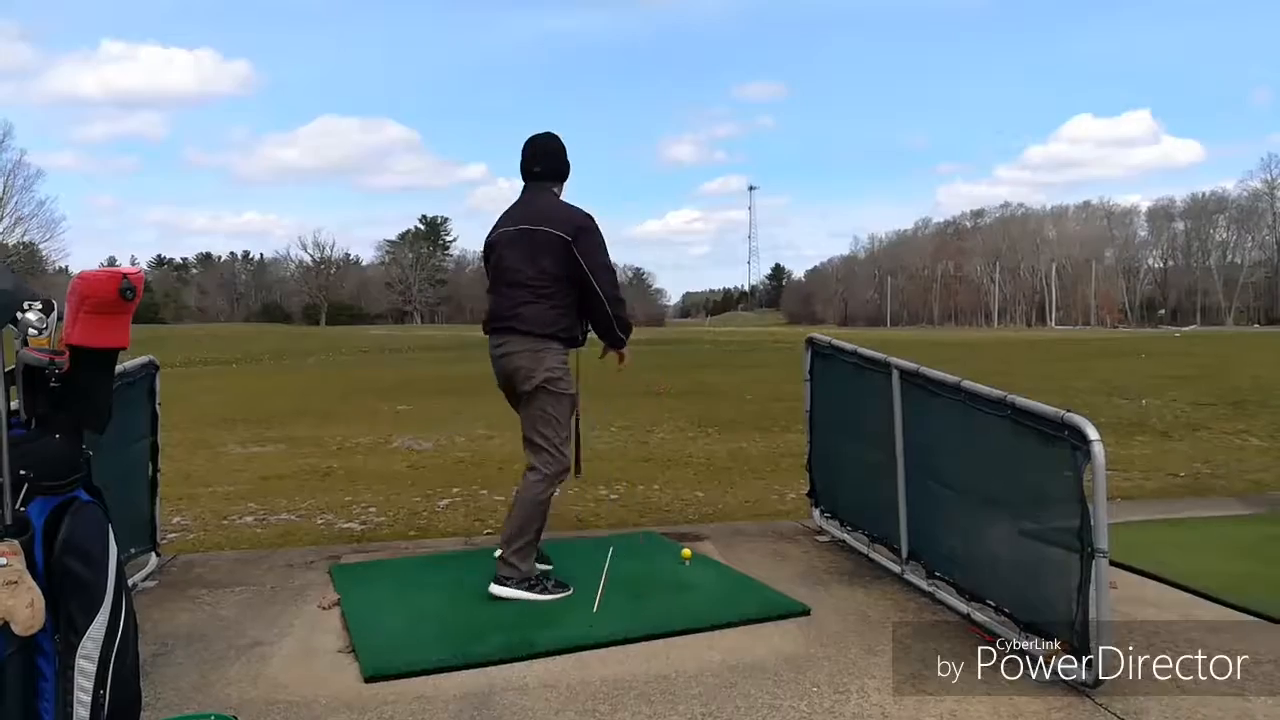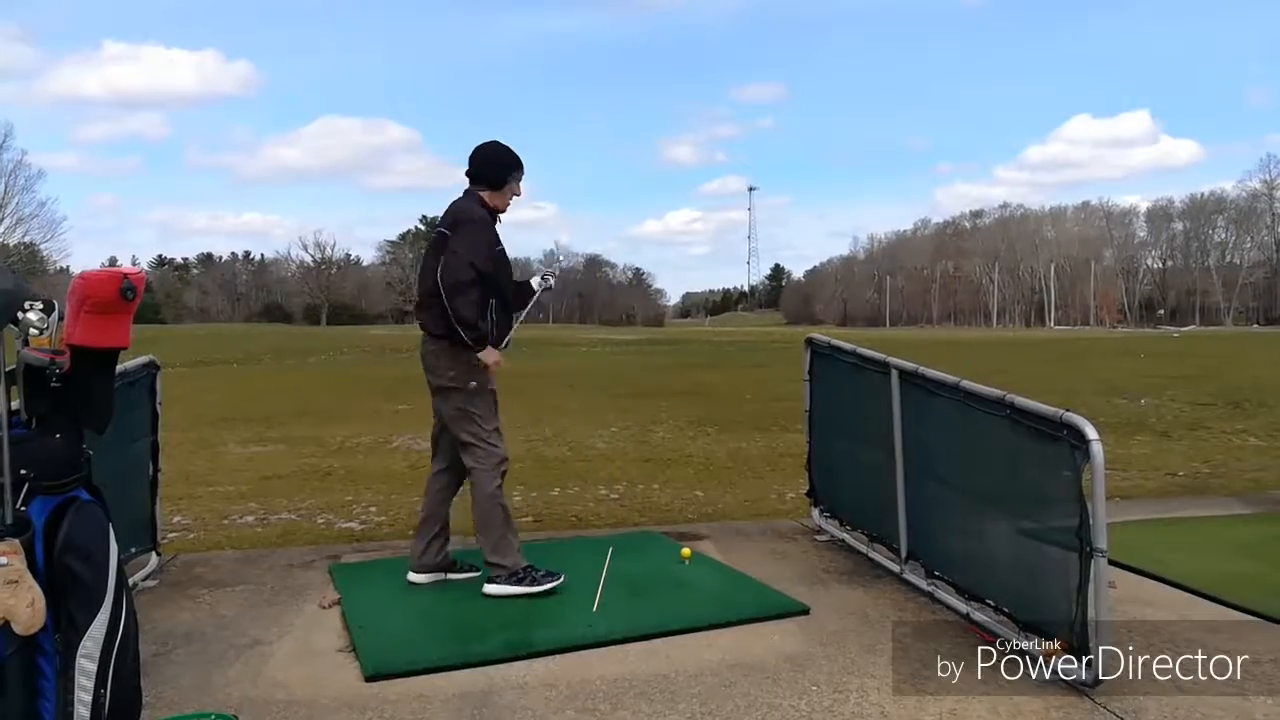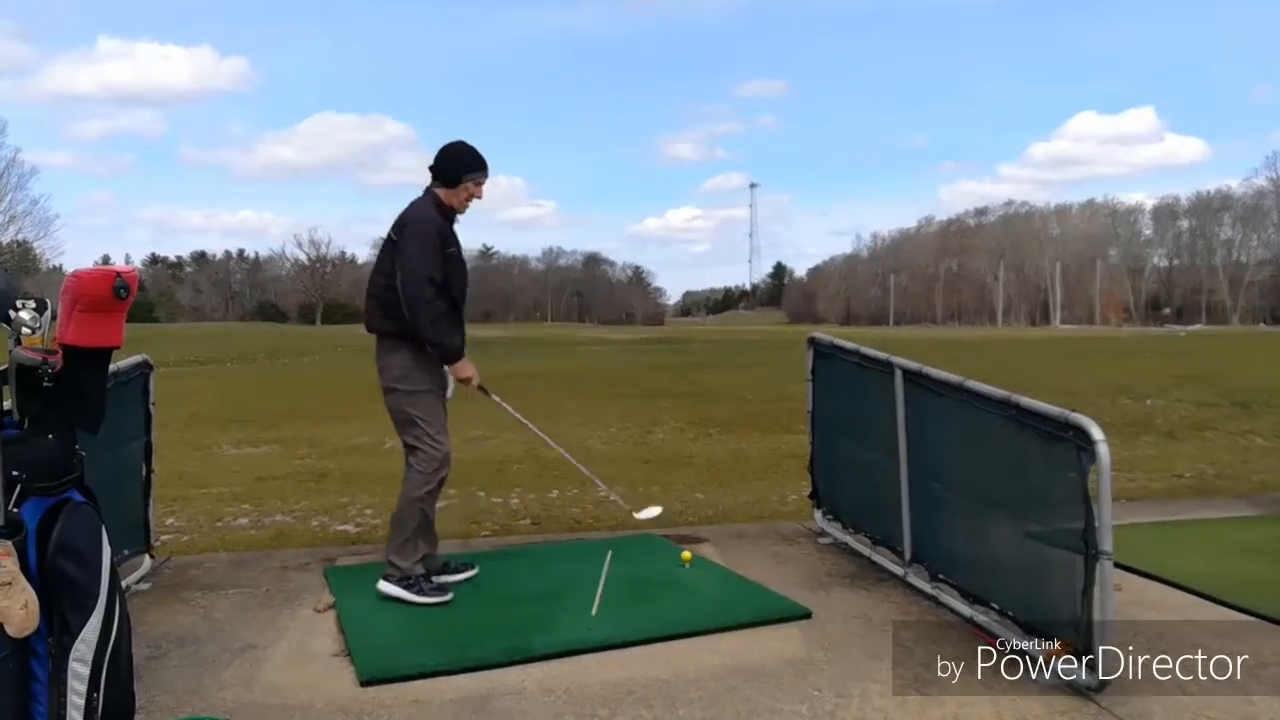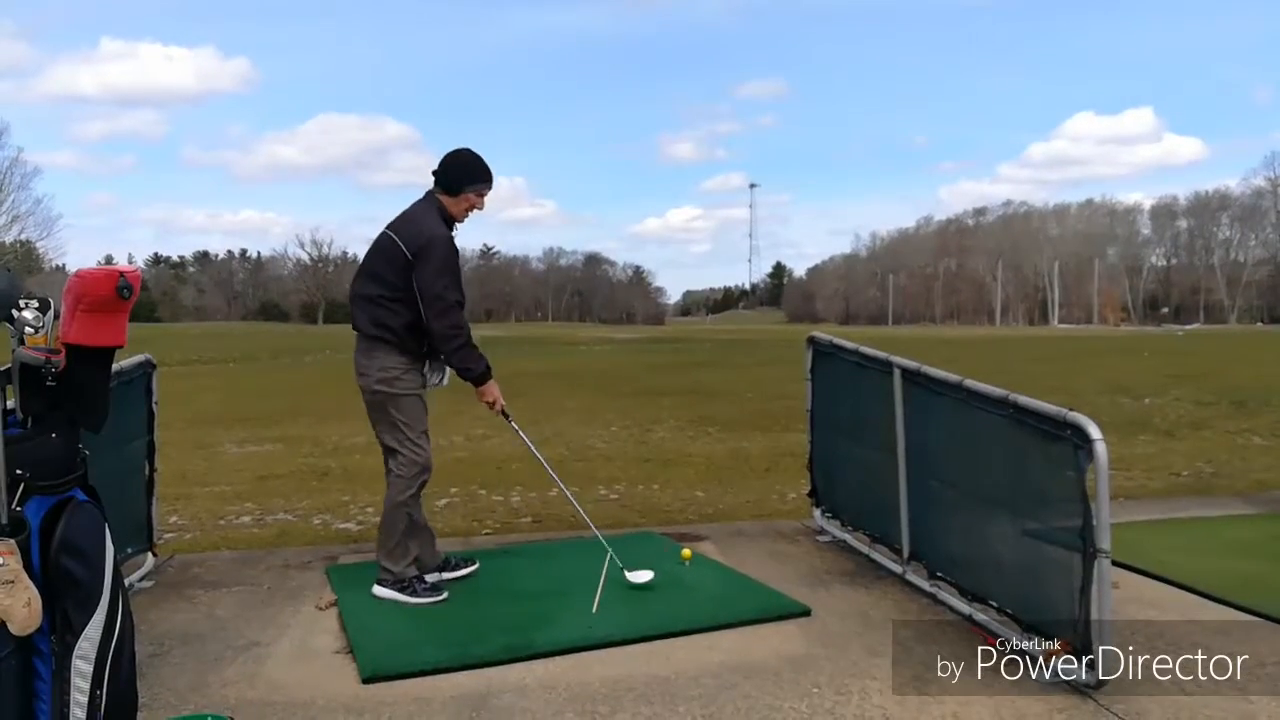
dt=0.5s
person 1, frame 1
left shoulder: (502, 226)
right shoulder: (573, 222)
right elbow: (601, 288)
right wrist: (617, 338)
left hip: (504, 347)
right hip: (541, 351)
left knee: (549, 447)
right knee: (549, 460)
left ankle: (517, 542)
right ankle: (514, 572)
person 1, frame 2
left shoulder: (468, 221)
right shoulder: (471, 220)
right elbow: (453, 284)
left wrist: (529, 287)
right wrist: (480, 345)
left hip: (451, 356)
right hip: (458, 358)
left knee: (450, 457)
right knee: (487, 455)
left ankle: (428, 560)
right ankle: (504, 567)
person 1, frame 3
left shoulder: (438, 224)
right shoulder: (424, 222)
right elbow: (416, 296)
left wrist: (454, 355)
right wrist: (455, 356)
left hip: (421, 357)
right hip: (409, 358)
left knee: (424, 458)
right knee: (431, 456)
left ankle: (421, 560)
right ankle: (401, 571)
person 1, frame 4
left shoulder: (419, 222)
right shoulder: (432, 237)
right elbow: (444, 316)
left wrist: (449, 360)
right wrist: (481, 376)
left hip: (392, 353)
right hip: (389, 360)
left knee: (408, 462)
right knee: (411, 462)
left ankle: (423, 559)
right ankle: (394, 574)
